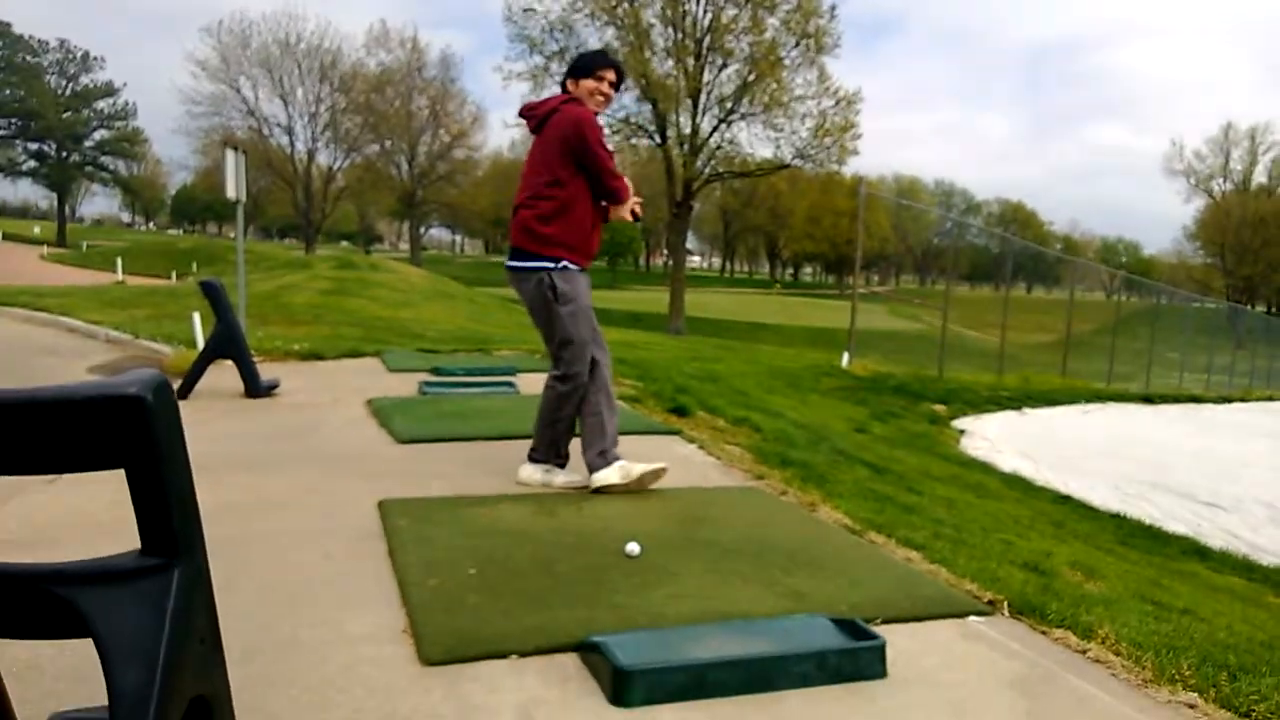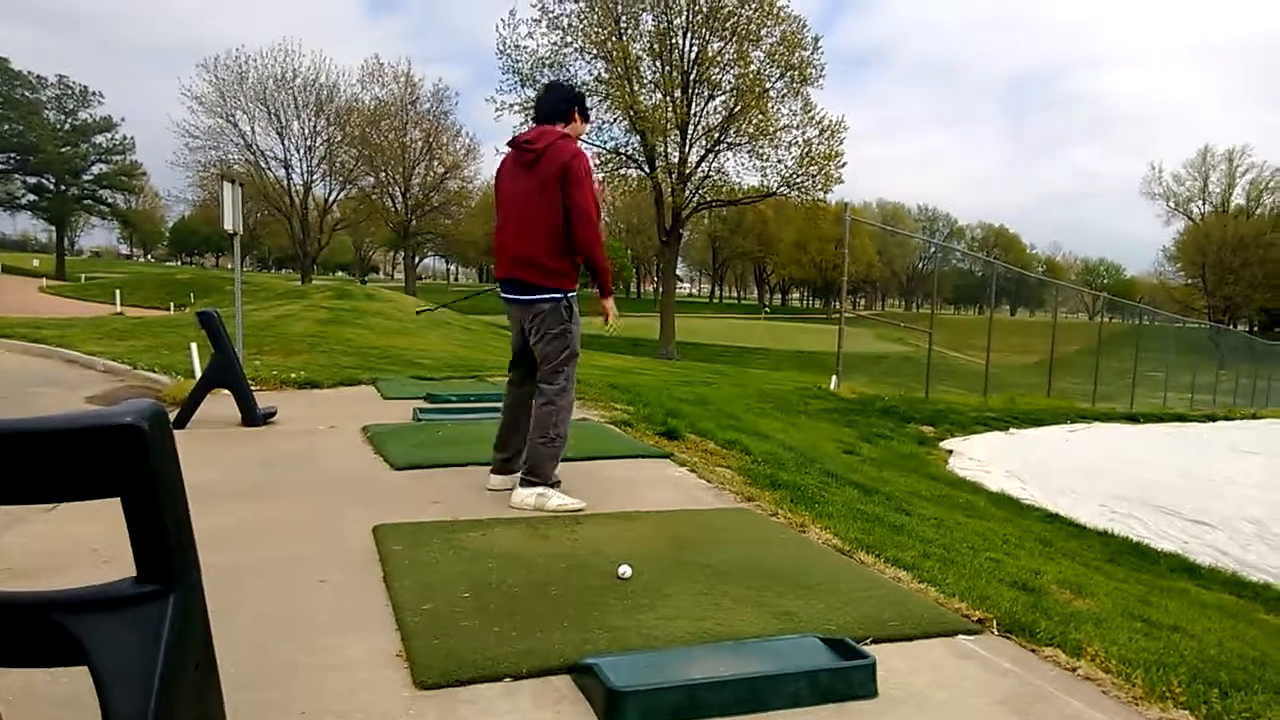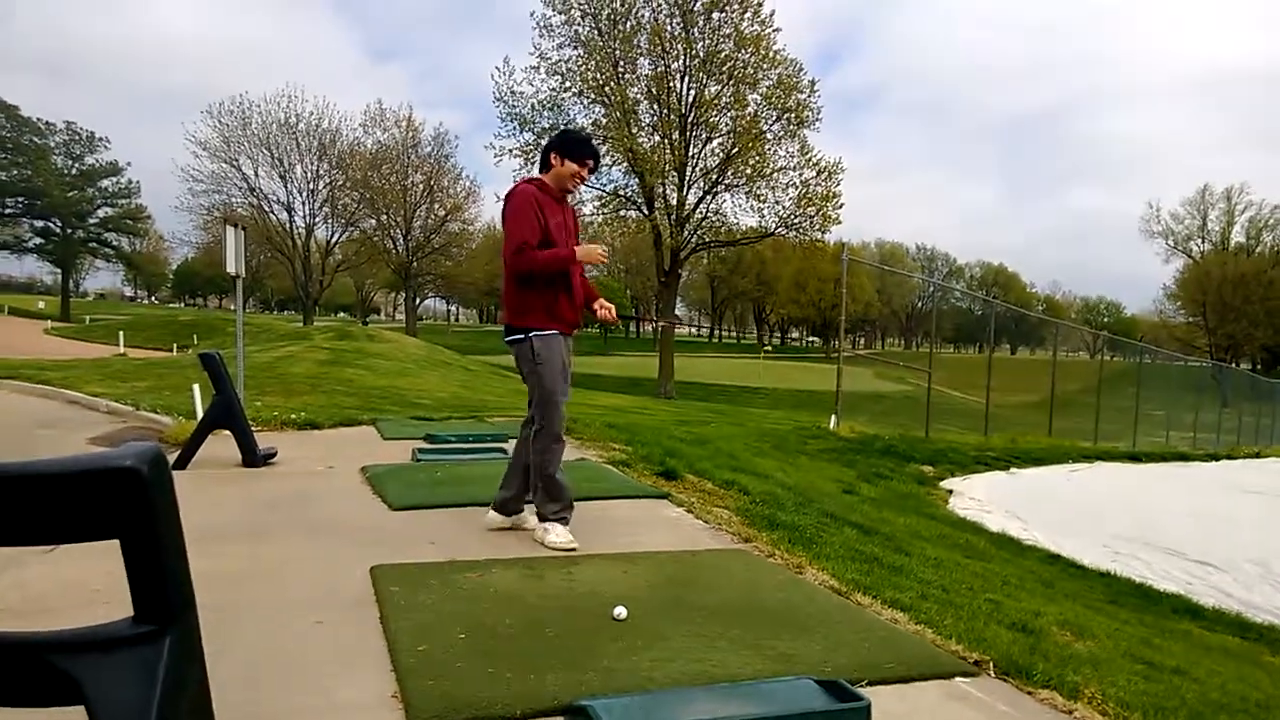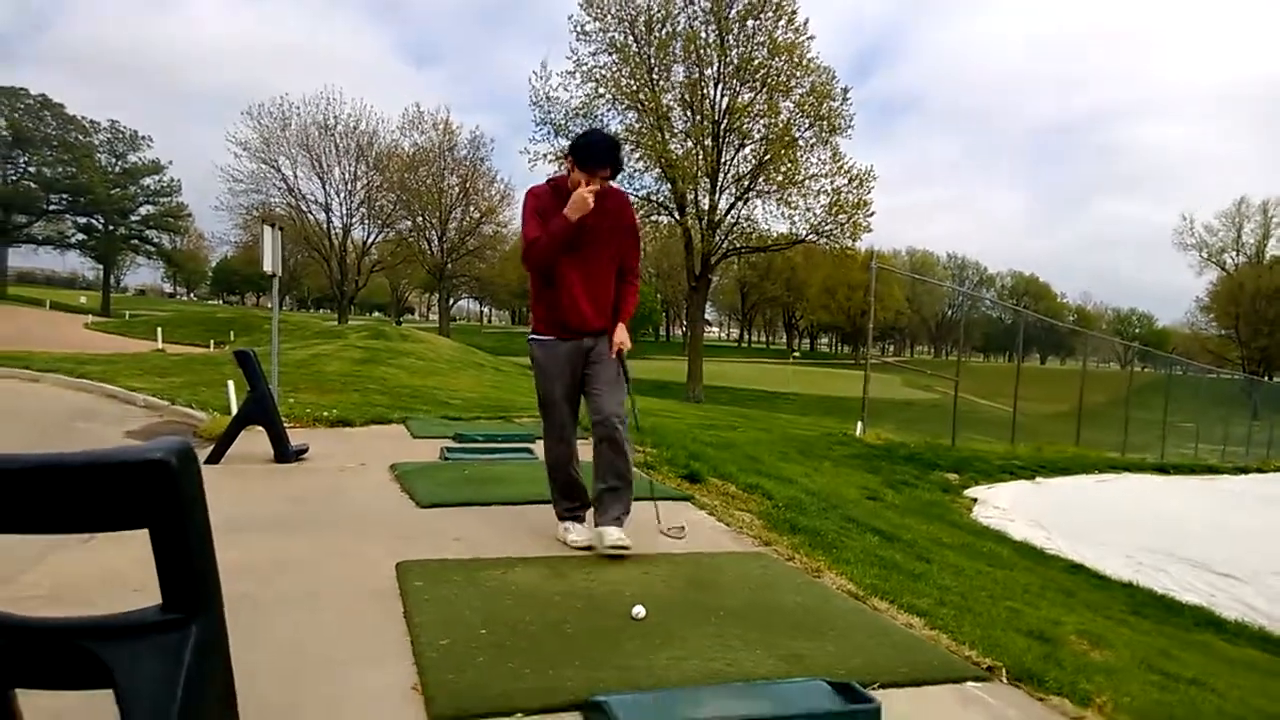
dt=0.7s
person 1, frame 1
left shoulder: (557, 126)
right shoulder: (577, 120)
right elbow: (610, 183)
left wrist: (612, 208)
right wrist: (622, 193)
left hip: (558, 263)
right hip: (547, 263)
left knee: (594, 360)
right knee: (573, 364)
left ankle: (605, 463)
right ankle: (542, 463)
person 1, frame 2
left shoulder: (511, 159)
right shoulder: (570, 156)
right elbow: (586, 229)
right wrist: (606, 289)
left hip: (511, 285)
right hip: (549, 289)
left knee: (524, 374)
right knee: (555, 383)
left ankle: (505, 465)
right ankle: (534, 485)
person 1, frame 3
left shoulder: (565, 208)
right shoulder: (526, 198)
right elbow: (521, 260)
left wrist: (593, 300)
right wrist: (576, 255)
left hip: (554, 329)
right hip: (535, 329)
left knee: (541, 421)
right knee: (549, 422)
left ankle: (507, 506)
right ankle: (552, 516)
person 1, frame 4
left shoulder: (619, 205)
right shoulder: (540, 198)
left elbow: (629, 270)
right elbow: (534, 259)
left wrist: (622, 323)
right wrist: (569, 217)
left hip: (603, 336)
right hip: (553, 337)
left knee: (611, 421)
right knee: (559, 432)
left ankle: (611, 520)
right ankle: (570, 515)
